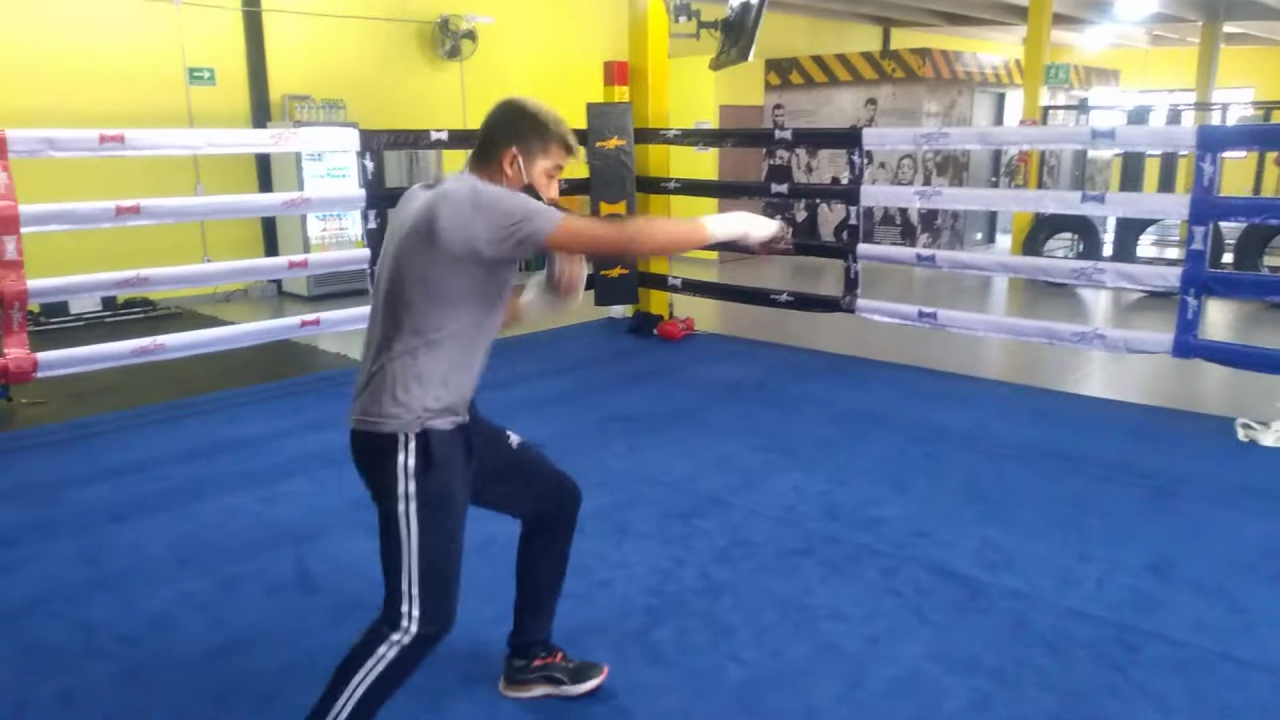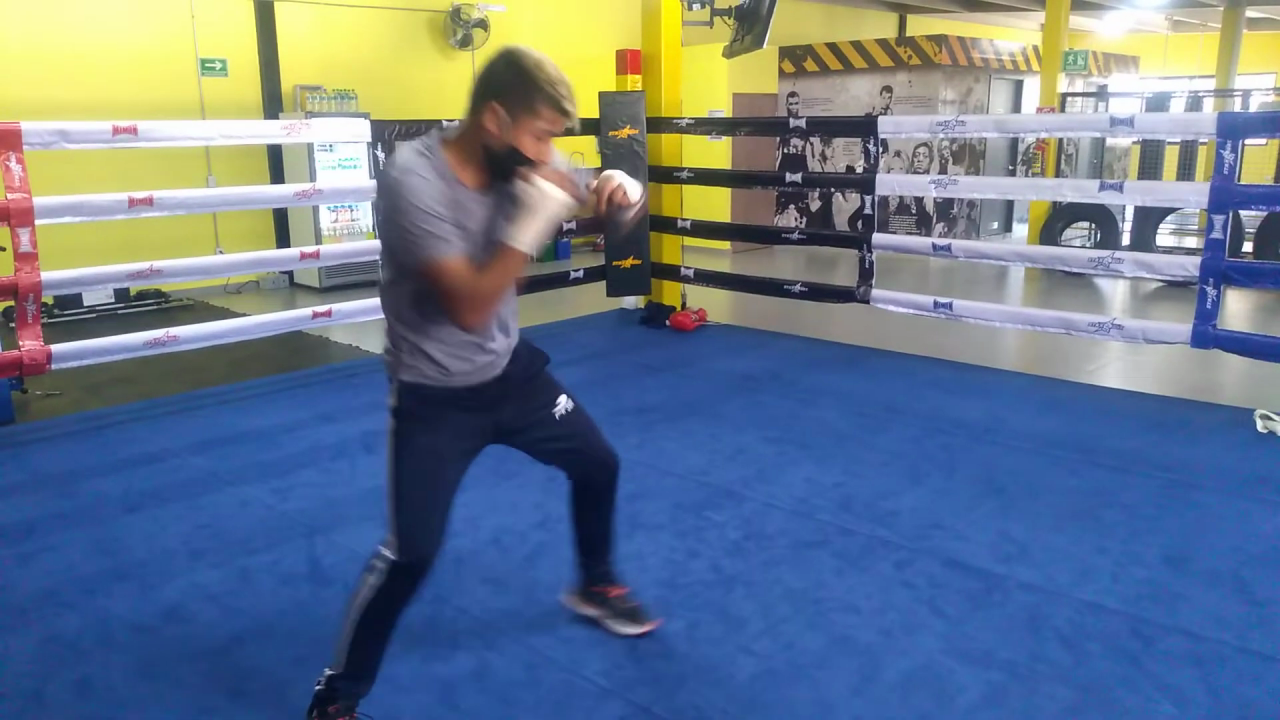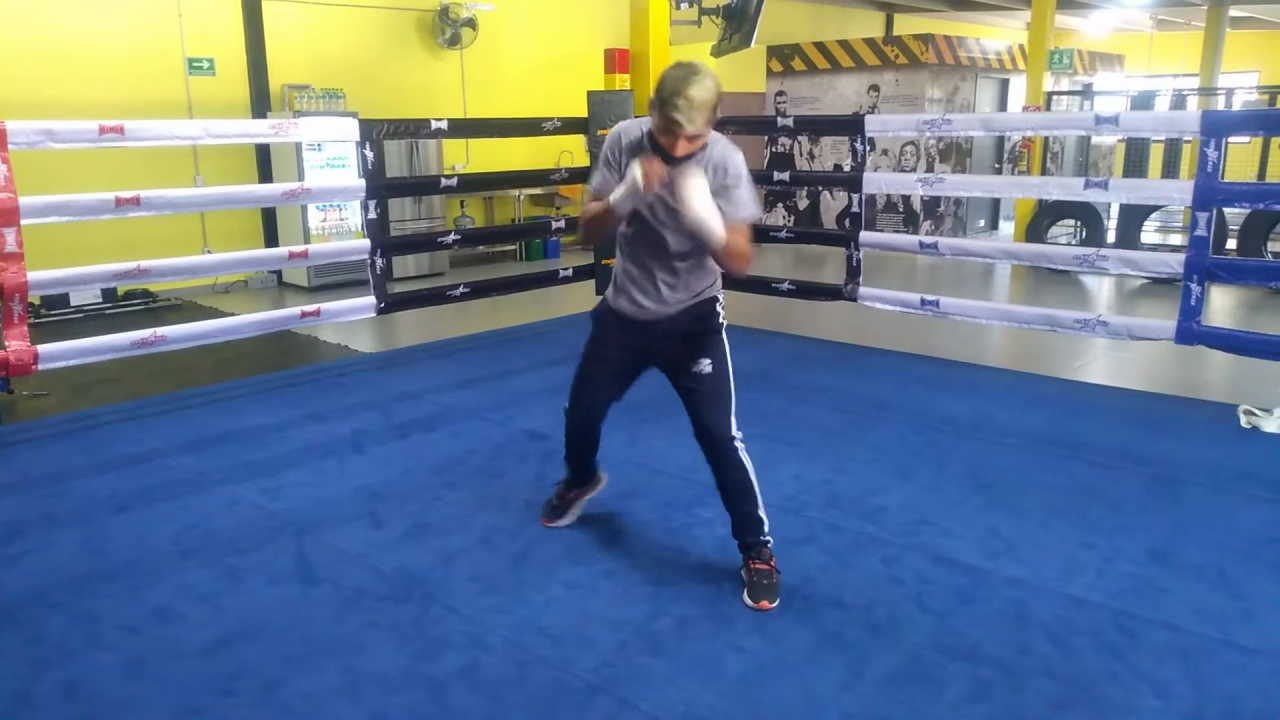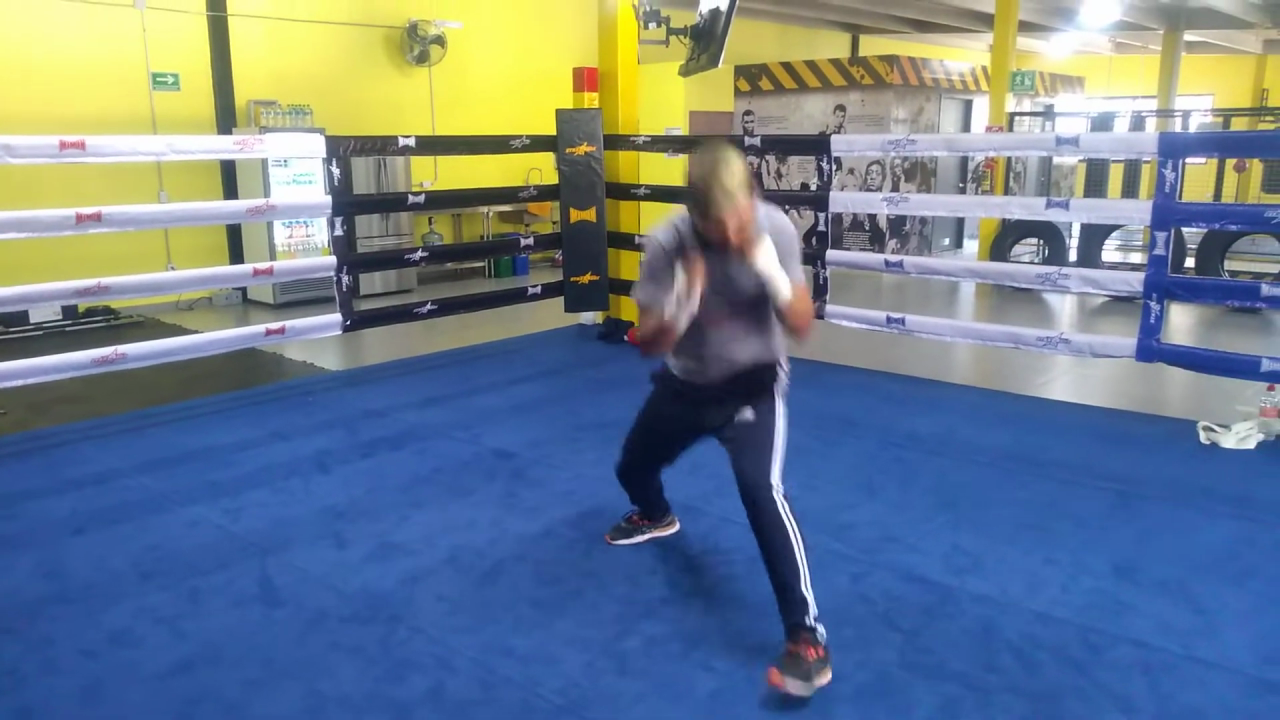
dt=1s
person 1, frame 1
left shoulder: (431, 202)
right shoulder: (477, 202)
right elbow: (615, 239)
left wrist: (543, 292)
right wrist: (726, 225)
left hip: (442, 420)
right hip: (410, 437)
left knee: (557, 500)
right knee: (417, 619)
left ankle: (528, 659)
person 1, frame 2
left shoulder: (511, 168)
right shoulder: (412, 177)
right elbow: (468, 305)
left wrist: (616, 188)
right wrist: (533, 222)
left hip: (506, 370)
right hip: (435, 392)
left knee: (598, 463)
right knee: (411, 555)
left ankle: (597, 587)
person 1, frame 3
left shoulder: (726, 162)
right shoulder: (622, 142)
left elbow: (739, 261)
right elbow: (589, 231)
left wrist: (708, 217)
right wrist: (623, 193)
left hip: (693, 314)
right hip: (624, 310)
left knee: (719, 435)
right knee: (581, 410)
left ankle: (757, 552)
right ankle: (581, 480)
person 1, frame 4
left shoulder: (775, 227)
right shoulder: (666, 240)
left elbow: (801, 325)
right elbow: (647, 342)
left wrist: (773, 275)
right wrist: (672, 315)
left hip: (756, 377)
right hip: (686, 380)
left knee: (759, 484)
right knee: (633, 464)
left ankle: (807, 638)
right ankle: (654, 514)
